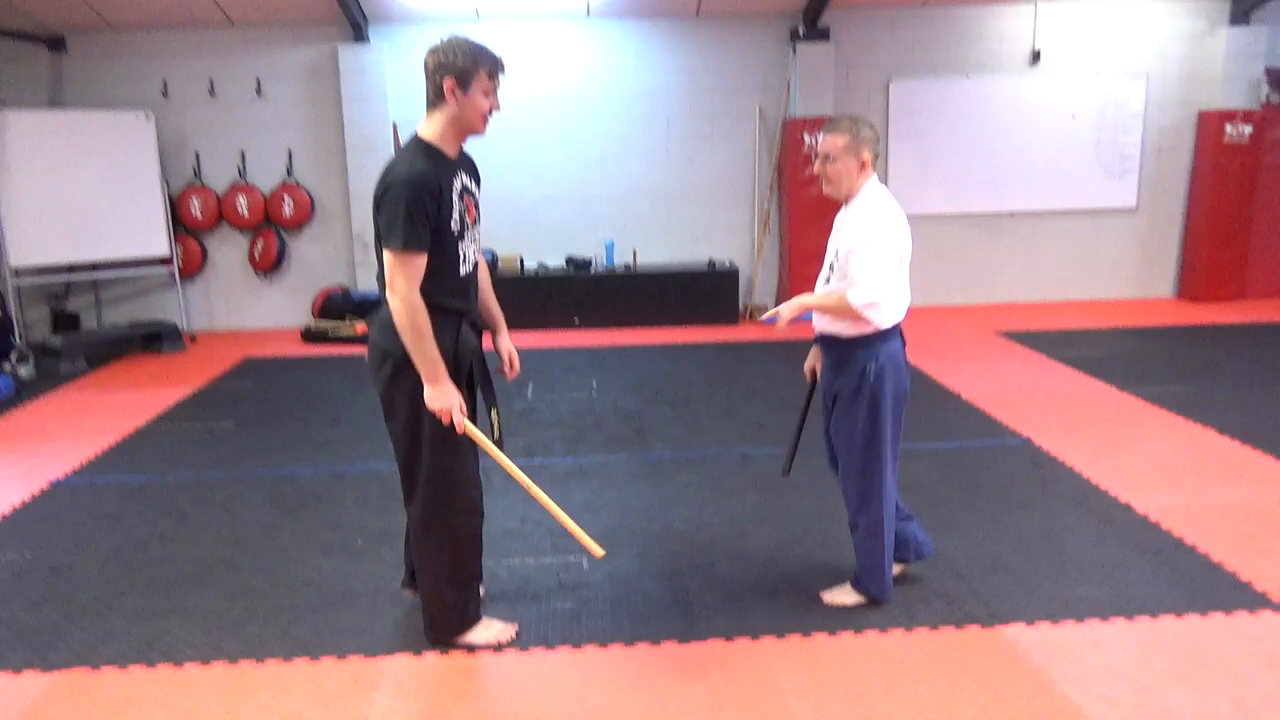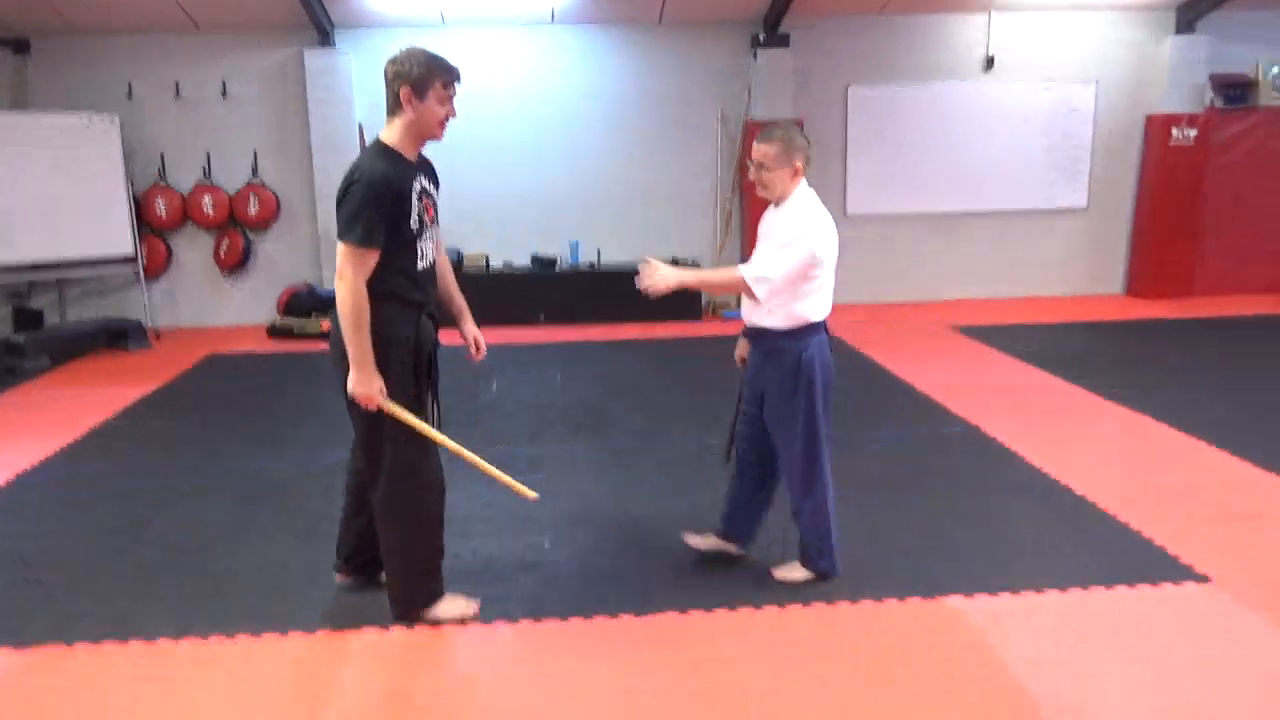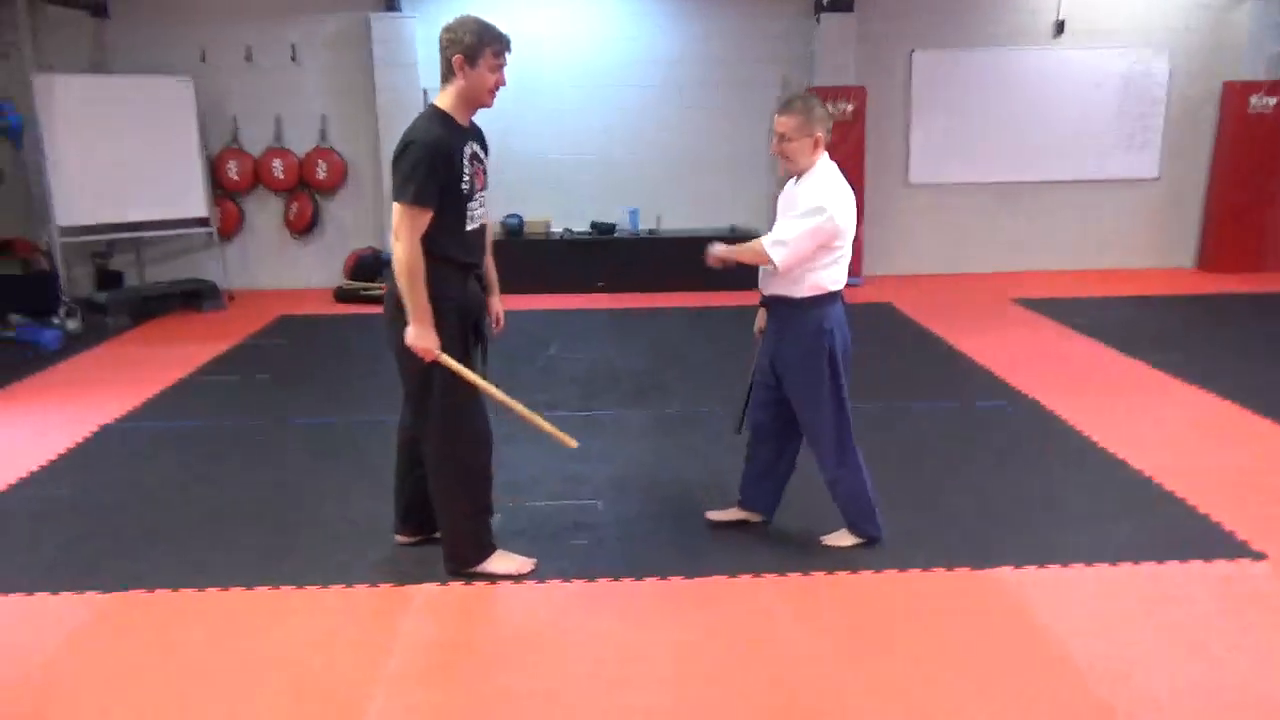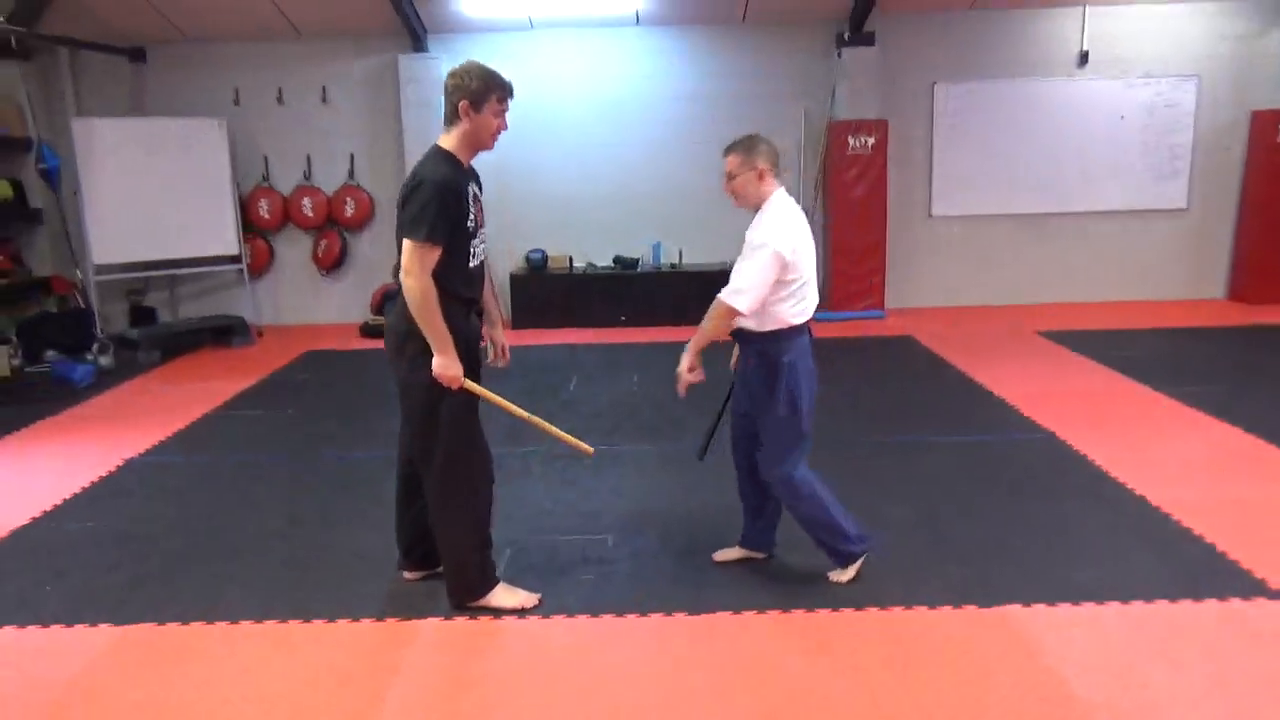
dt=0.3s
person 1, frame 1
left shoulder: (463, 165)
right shoulder: (412, 176)
right elbow: (402, 289)
left wrist: (498, 329)
right wrist: (438, 382)
left hip: (454, 339)
right hip: (416, 351)
left knee: (436, 472)
right knee: (447, 485)
left ankle: (426, 572)
right ankle: (452, 616)
person 1, frame 2
left shoulder: (421, 169)
right shoulder: (373, 178)
right elbow: (350, 279)
left wrist: (463, 318)
right wrist: (361, 368)
left hip: (409, 333)
right hip: (381, 341)
left knee: (379, 455)
right knee: (409, 468)
left ankle: (357, 560)
right ankle: (417, 593)
person 1, frame 3
left shoulder: (472, 136)
right shoulder: (428, 141)
right elbow: (405, 238)
left wrist: (490, 290)
right wrist: (419, 321)
left hip: (458, 296)
right hip: (431, 302)
left knee: (429, 415)
right knee: (458, 426)
left ankle: (416, 520)
right ankle: (471, 548)
person 1, frame 4
left shoulder: (466, 175)
right shoulder: (435, 181)
right elbow: (415, 273)
left wrist: (492, 323)
right wrist: (443, 351)
left hip: (452, 330)
right hip: (429, 339)
left knee: (424, 449)
right knee: (460, 459)
left ankle: (420, 556)
right ankle: (474, 582)
person 2, frame 1
left shoulder: (880, 222)
right shoulder: (851, 213)
left elbow: (866, 301)
left wrist: (804, 304)
right wrist: (822, 345)
left hip: (871, 362)
right hip: (846, 355)
left knee: (864, 472)
right knee: (851, 462)
left ankle: (869, 581)
right ankle: (907, 543)
person 2, frame 2
left shoulder: (806, 223)
right shoulder: (778, 212)
left elbow: (753, 280)
left wrist: (681, 277)
right wrist: (750, 336)
left hip: (797, 354)
right hip: (772, 348)
left knee: (802, 459)
right knee: (752, 446)
left ankle: (818, 557)
right ankle: (734, 534)
person 2, frame 3
left shoulder: (825, 195)
right shoulder: (799, 184)
left elbow: (770, 254)
left wrist: (725, 252)
right wrist: (769, 306)
left hip: (813, 324)
right hip: (788, 318)
left knee: (827, 429)
right knee: (768, 418)
left ankle: (862, 525)
right ankle: (755, 503)
person 2, frame 4
left shoulder: (776, 229)
right shoulder: (774, 217)
left elbow: (734, 301)
left wrist: (692, 350)
right wrist: (744, 344)
left hip: (779, 356)
right hip: (764, 349)
left knee: (781, 465)
right knee: (748, 452)
left ankle: (849, 546)
right ankle: (756, 540)
